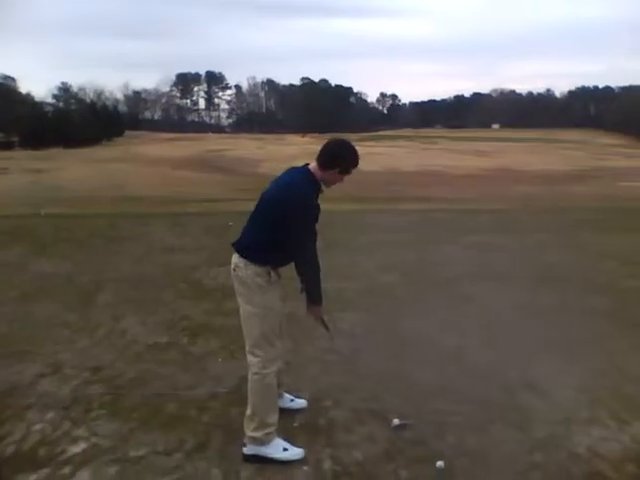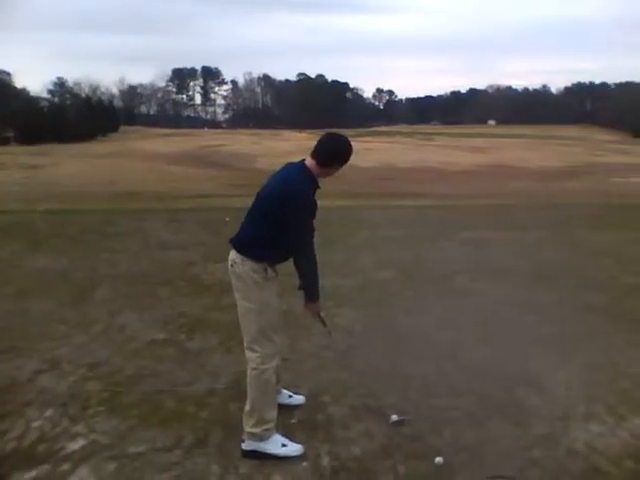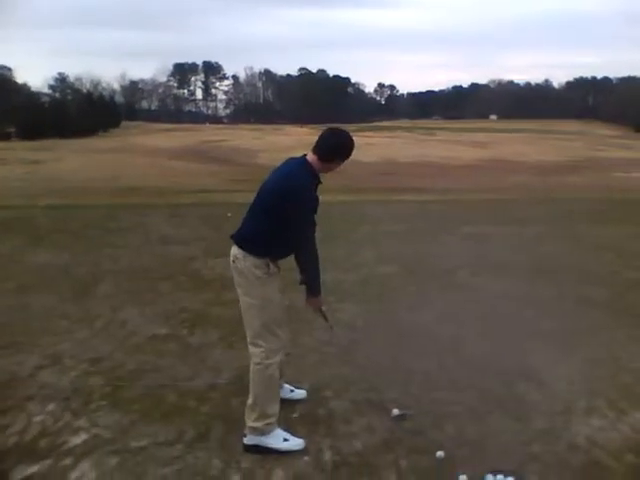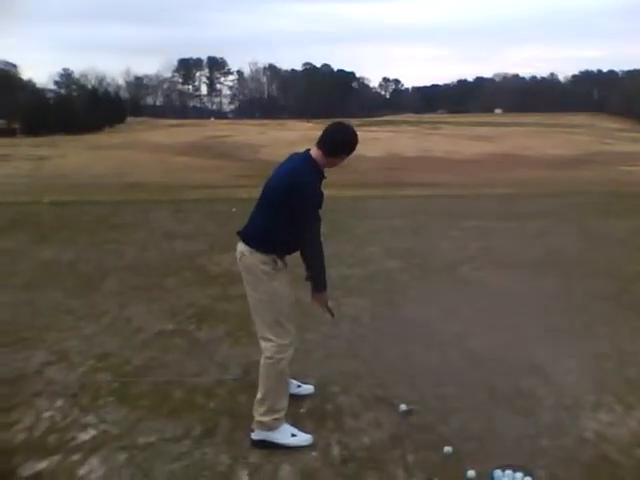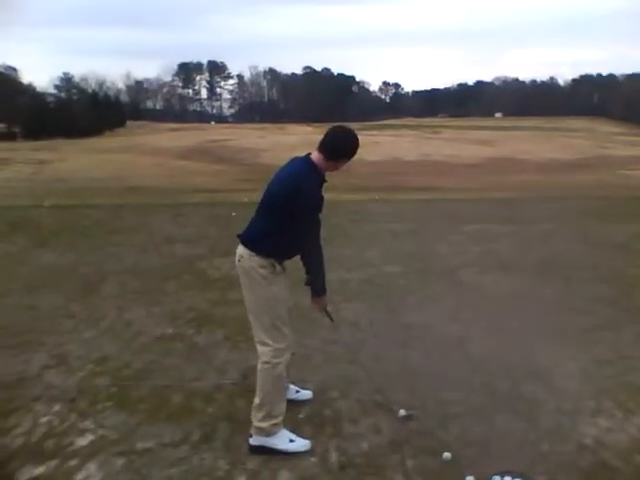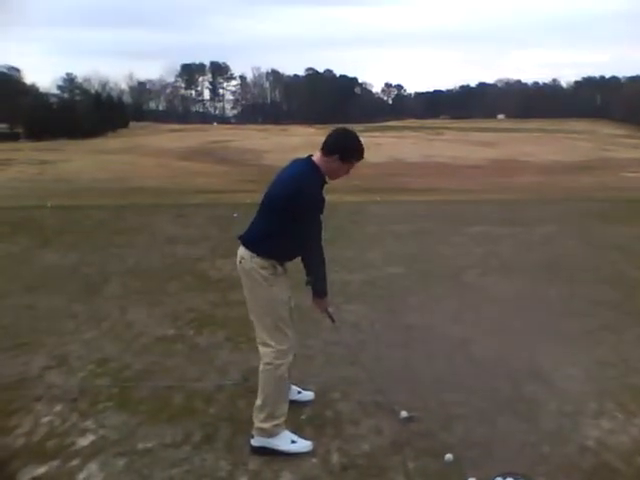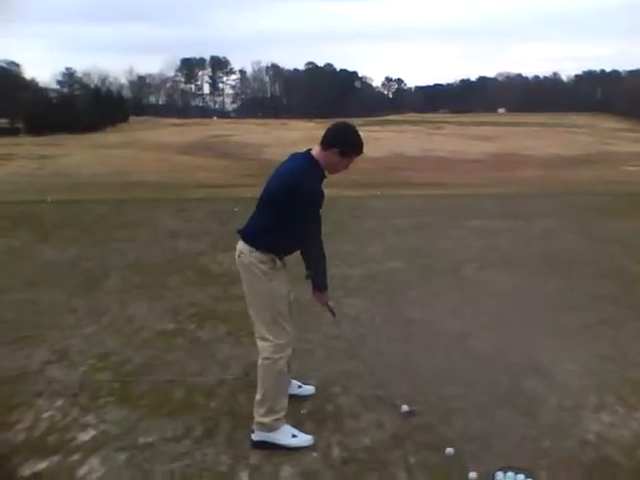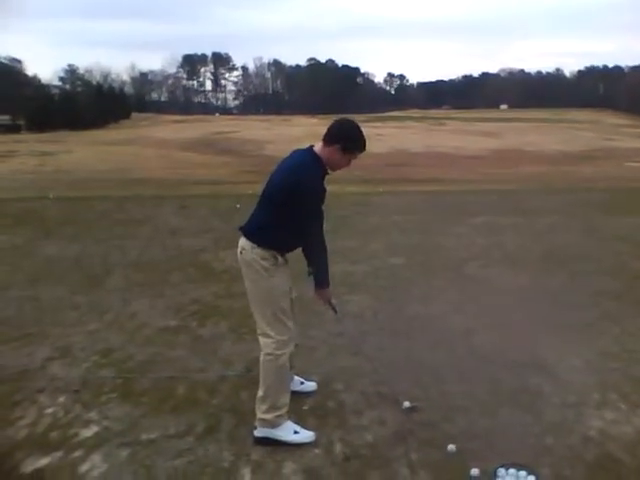
dt=0.3s
person 1, frame 1
left shoulder: (296, 178)
right shoulder: (301, 196)
left elbow: (297, 246)
right elbow: (305, 251)
left wrist: (307, 285)
right wrist: (314, 298)
left hip: (257, 263)
right hip: (255, 270)
left knee: (272, 339)
right knee: (264, 353)
left ankle: (272, 394)
right ankle: (259, 440)
person 1, frame 2
left shoulder: (293, 173)
right shoulder: (299, 192)
left elbow: (296, 241)
right elbow: (303, 247)
left wrist: (304, 282)
right wrist: (312, 294)
left hip: (254, 259)
right hip: (253, 267)
left knee: (270, 336)
right knee: (263, 349)
left ankle: (271, 391)
right ankle: (257, 436)
person 1, frame 3
left shoulder: (294, 169)
right shoulder: (301, 187)
left elbow: (298, 236)
right elbow: (304, 242)
left wrist: (306, 277)
right wrist: (313, 289)
left hip: (255, 255)
right hip: (255, 262)
left knee: (272, 333)
right knee: (267, 343)
left ankle: (272, 386)
right ankle: (259, 430)
person 1, frame 4
left shoulder: (298, 163)
right shoulder: (305, 182)
right elbow: (310, 237)
left wrist: (312, 274)
right wrist: (319, 285)
left hip: (262, 251)
right hip: (262, 258)
left knee: (280, 327)
right knee: (278, 339)
left ankle: (279, 382)
right ankle: (267, 425)
person 1, frame 5
left shoulder: (299, 167)
right shoulder: (306, 186)
right elbow: (309, 241)
left wrist: (312, 278)
right wrist: (318, 288)
left hip: (261, 255)
right hip: (261, 262)
left knee: (278, 330)
right knee: (275, 344)
left ankle: (277, 386)
right ankle: (265, 431)
person 1, frame 6
left shoulder: (301, 169)
right shoulder: (306, 187)
left elbow: (303, 238)
right elbow: (311, 243)
left wrist: (313, 280)
right wrist: (320, 290)
left hip: (264, 257)
right hip: (262, 264)
left knee: (282, 327)
right knee: (277, 345)
left ankle: (279, 388)
right ankle: (267, 432)
person 1, frame 7
left shoulder: (300, 163)
right shoulder: (306, 182)
left elbow: (303, 233)
right elbow: (310, 237)
left wrist: (313, 273)
right wrist: (320, 284)
left hip: (263, 251)
right hip: (260, 258)
left knee: (281, 322)
right knee: (276, 339)
left ankle: (280, 382)
right ankle: (267, 427)
person 1, frame 8
left shoulder: (302, 159)
right shoulder: (308, 178)
right elbow: (312, 234)
left wrist: (314, 270)
right wrist: (322, 281)
left hip: (265, 248)
right hip: (263, 255)
left knee: (283, 319)
right knee: (278, 336)
left ankle: (282, 378)
right ankle: (270, 423)
